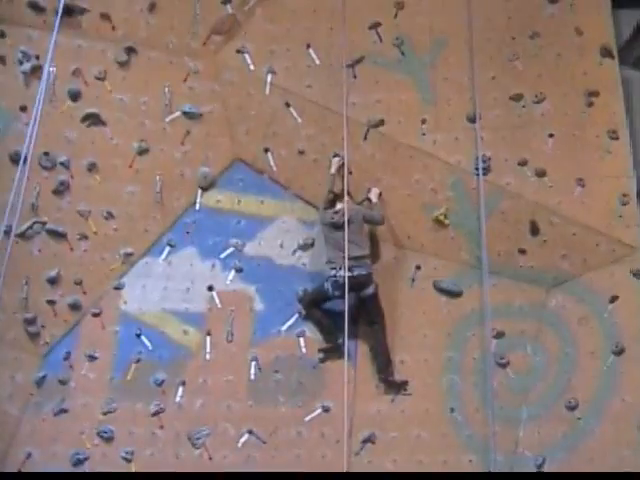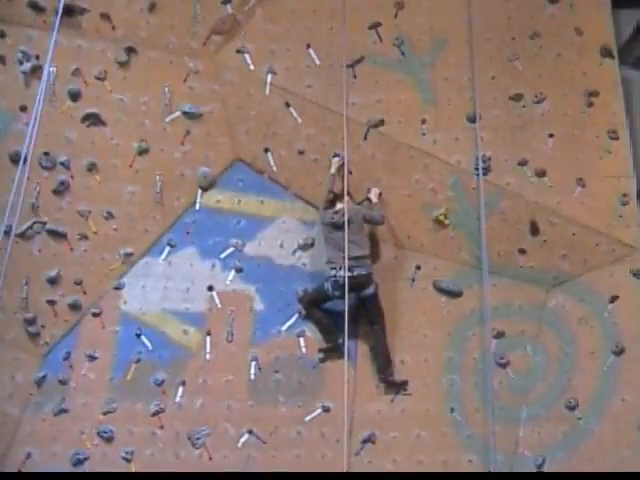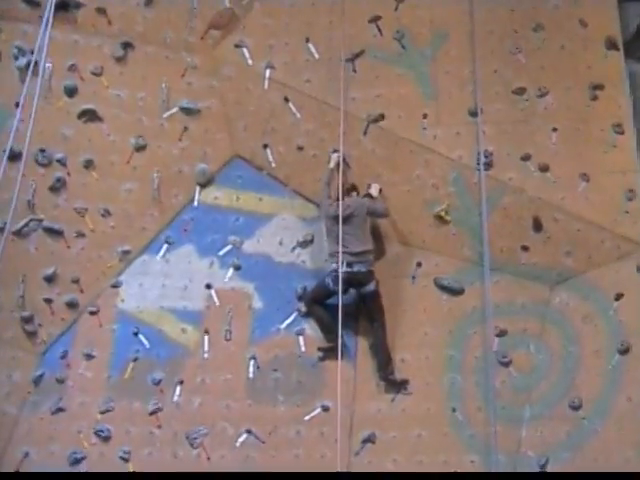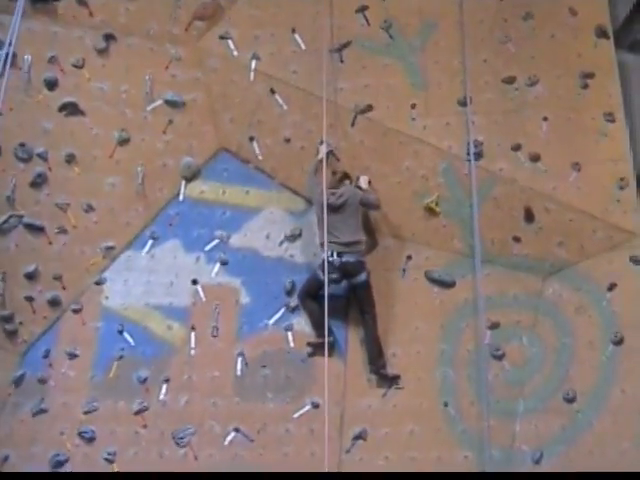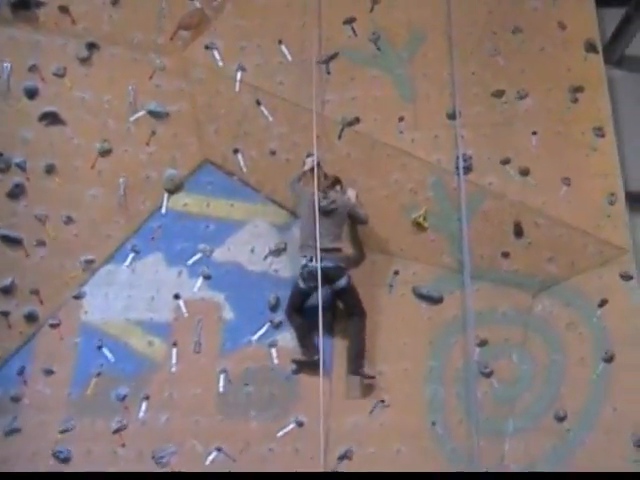
dt=0.3s
person 1, frame 1
left shoulder: (324, 216)
right shoulder: (356, 211)
left elbow: (328, 195)
right elbow: (379, 219)
left wrist: (333, 171)
right wrist: (374, 200)
left hip: (338, 277)
right hip: (362, 275)
left knee: (307, 302)
right knee: (377, 324)
left ankle: (334, 342)
right ankle: (387, 377)
person 1, frame 2
left shoulder: (324, 215)
right shoulder: (356, 211)
left elbow: (328, 195)
right elbow: (380, 219)
left wrist: (333, 171)
right wrist: (374, 200)
left hip: (338, 276)
right hip: (362, 275)
left knee: (308, 303)
right knee: (377, 324)
left ankle: (334, 343)
right ankle: (387, 377)
person 1, frame 3
left shoulder: (328, 208)
right shoulder: (361, 204)
left elbow: (326, 188)
right elbow: (384, 211)
left wrist: (333, 165)
right wrist: (375, 195)
left hip: (340, 271)
right hip: (364, 271)
left knee: (311, 300)
right knee: (377, 323)
left ankle: (333, 342)
right ankle: (387, 376)
person 1, frame 4
left shoulder: (319, 196)
right shoulder: (354, 194)
left elbow: (314, 177)
right elbow: (375, 203)
left wrist: (321, 158)
right wrist: (365, 187)
left hip: (331, 261)
right hip: (354, 261)
left knee: (306, 295)
right knee: (368, 315)
left ankle: (324, 338)
right ankle: (379, 369)
person 1, frame 5
left shoulder: (307, 196)
right shoulder: (344, 203)
left elbow: (293, 184)
right elbow: (364, 219)
left wrist: (306, 168)
right wrist: (353, 199)
left hip: (310, 266)
right hip: (335, 267)
left knee: (293, 311)
right knee: (357, 314)
left ankle: (310, 355)
right ankle: (356, 363)
